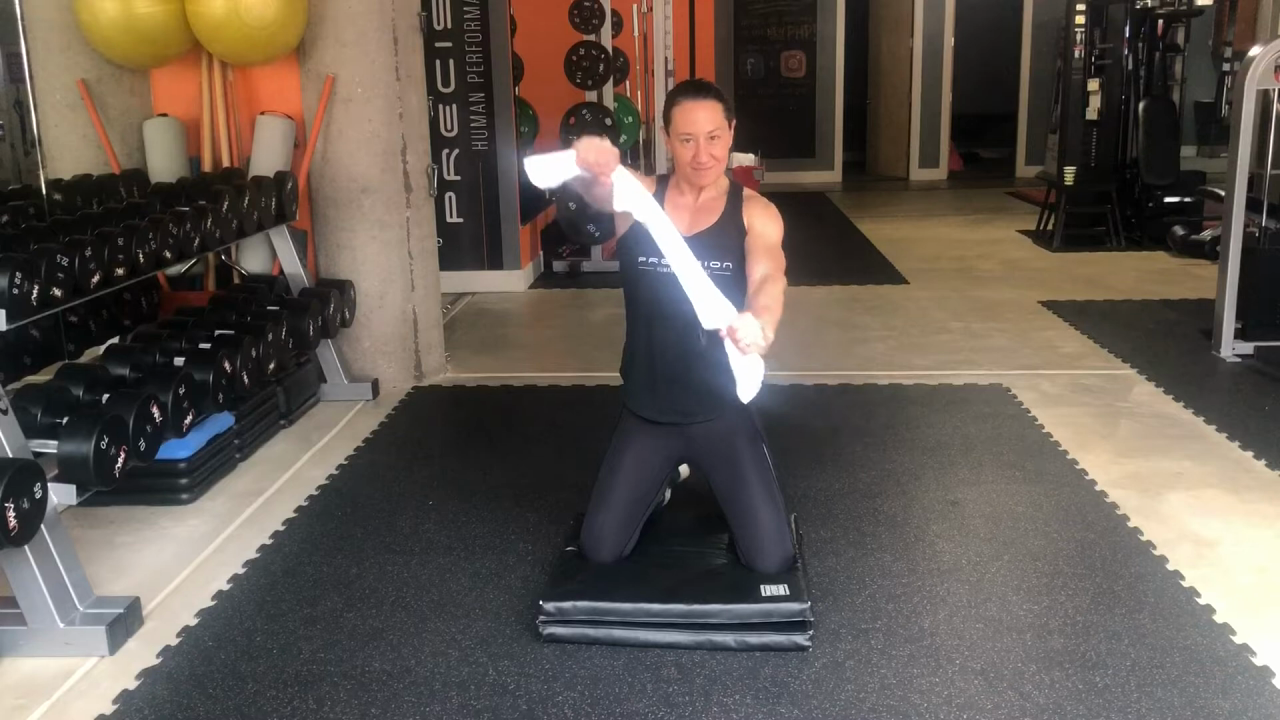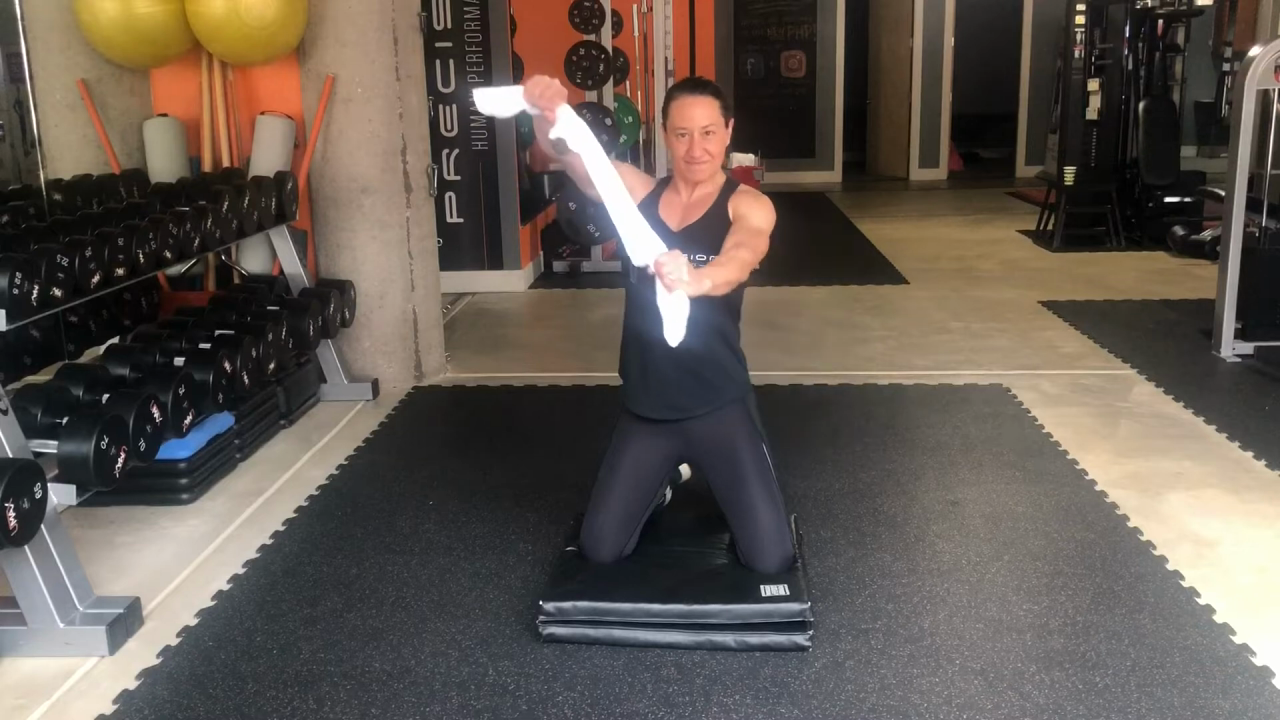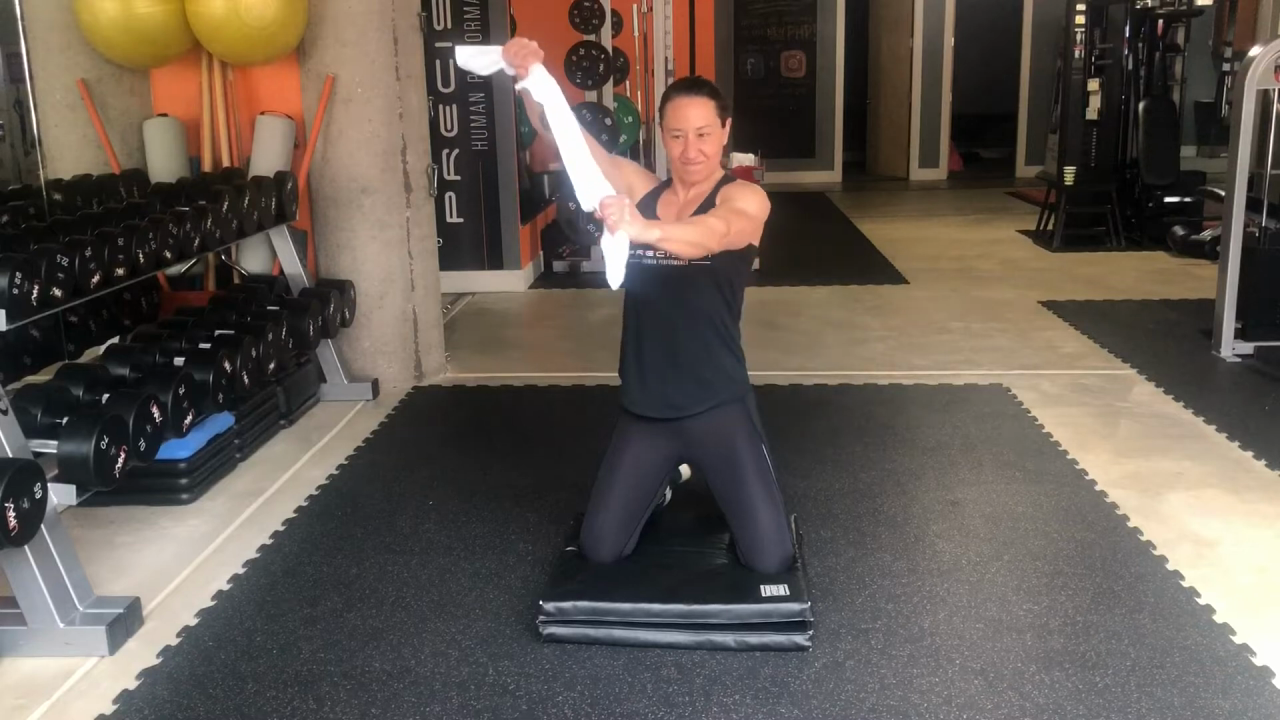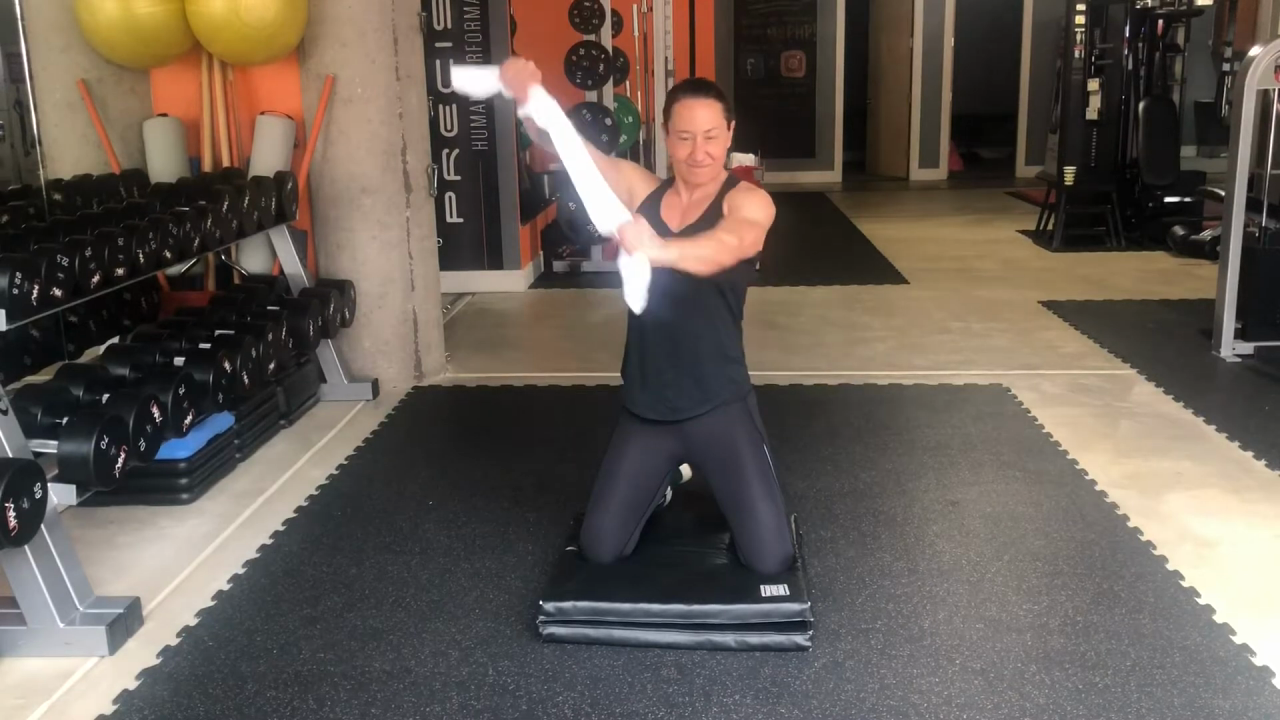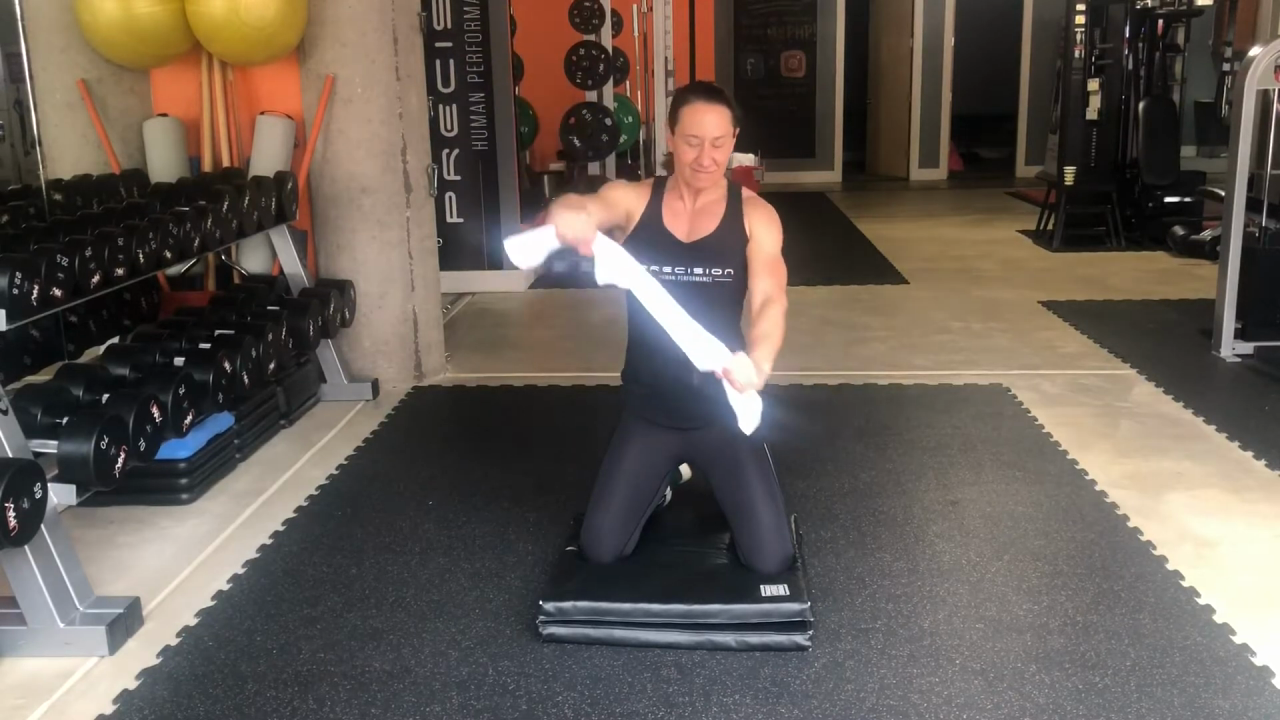
dt=0.5s
person 1, frame 1
left shoulder: (756, 212)
left elbow: (768, 279)
right elbow: (587, 188)
left wrist: (760, 327)
right wrist: (588, 165)
left hip: (722, 410)
right hip: (645, 411)
left knee: (772, 559)
right knee: (599, 549)
left ankle: (708, 483)
right ankle: (661, 484)
person 1, frame 2
left shoulder: (749, 205)
right shoulder: (635, 190)
left elbow: (740, 259)
right elbow: (568, 153)
left wrist: (697, 280)
right wrist: (546, 112)
left hip: (720, 406)
right hip: (644, 409)
left knee: (772, 559)
right knee: (599, 549)
left ankle: (709, 479)
right ankle: (661, 485)
person 1, frame 3
left shoulder: (746, 200)
right shoulder: (639, 189)
left elbow: (711, 234)
left wrist: (642, 228)
right wrist: (529, 76)
left hip: (719, 408)
right hip: (643, 409)
left knee: (771, 558)
right knee: (599, 549)
left ankle: (710, 482)
right ankle: (660, 484)
person 1, frame 4
left shoulder: (749, 203)
right shoulder: (641, 190)
left elbow: (723, 248)
left wrist: (661, 250)
right wrist: (527, 95)
left hip: (720, 409)
right hip: (645, 409)
left knee: (772, 559)
right knee: (598, 548)
left ankle: (717, 484)
right ankle: (663, 482)
person 1, frame 5
left shoulder: (755, 215)
right shoulder: (633, 199)
left elbow: (770, 300)
right elbow: (581, 210)
left wrist: (758, 362)
right wrist: (568, 216)
left hip: (723, 407)
right hip: (648, 408)
left knee: (771, 558)
right knee: (599, 548)
left ankle: (713, 485)
right ankle: (660, 485)
